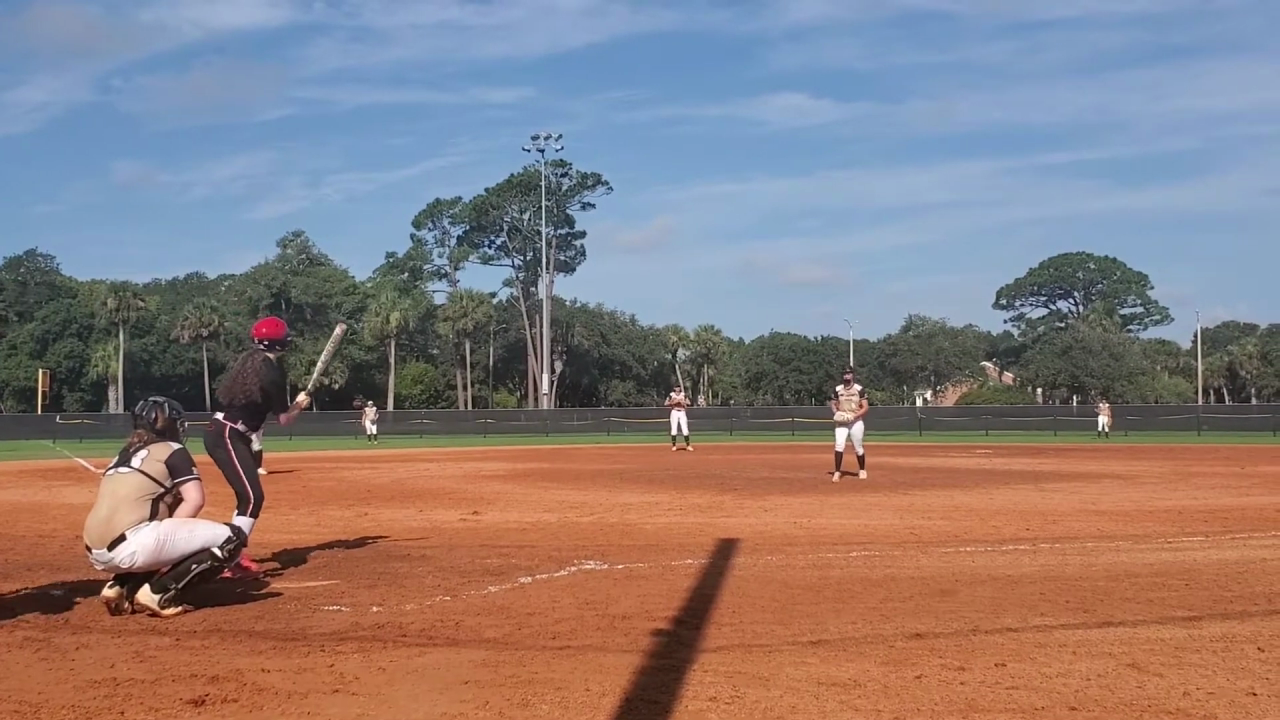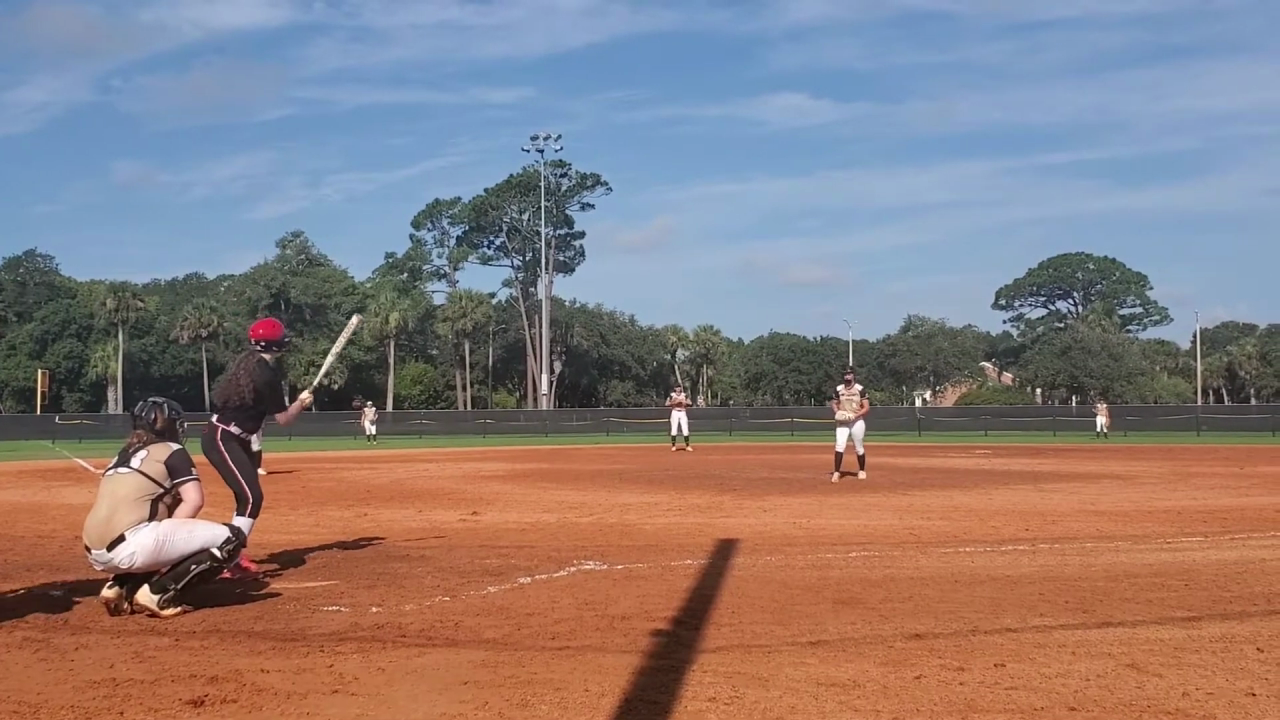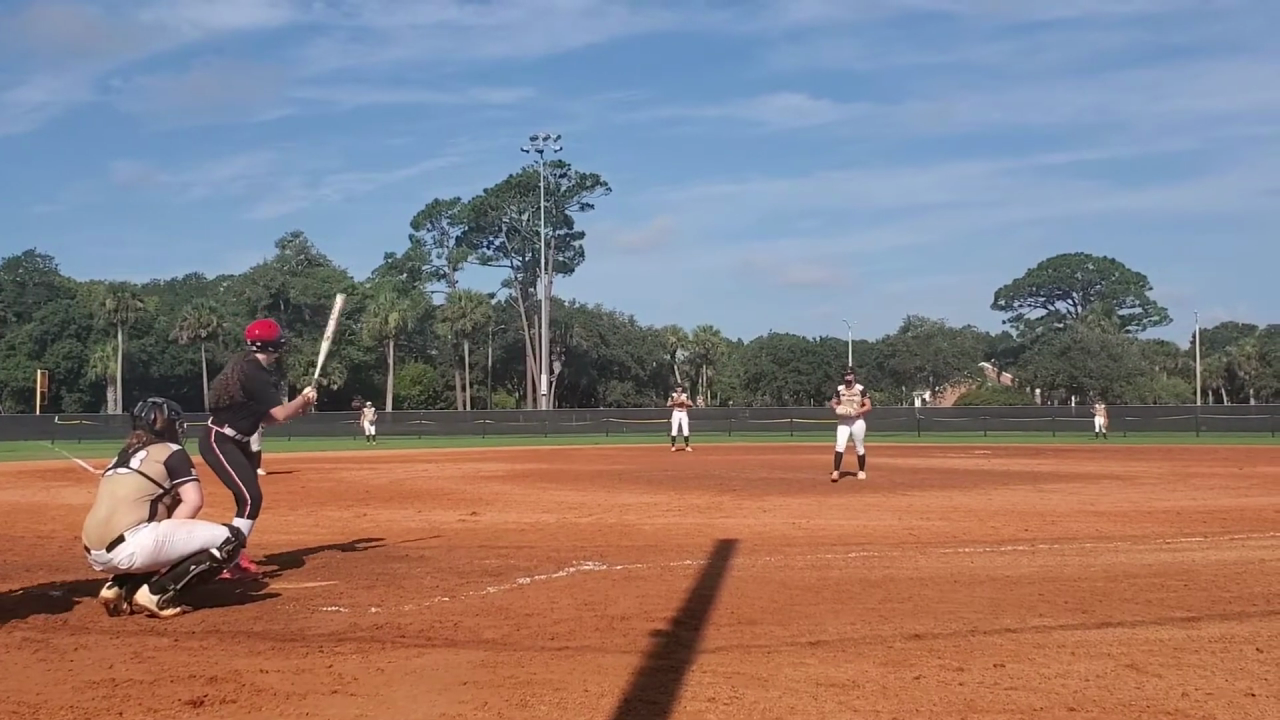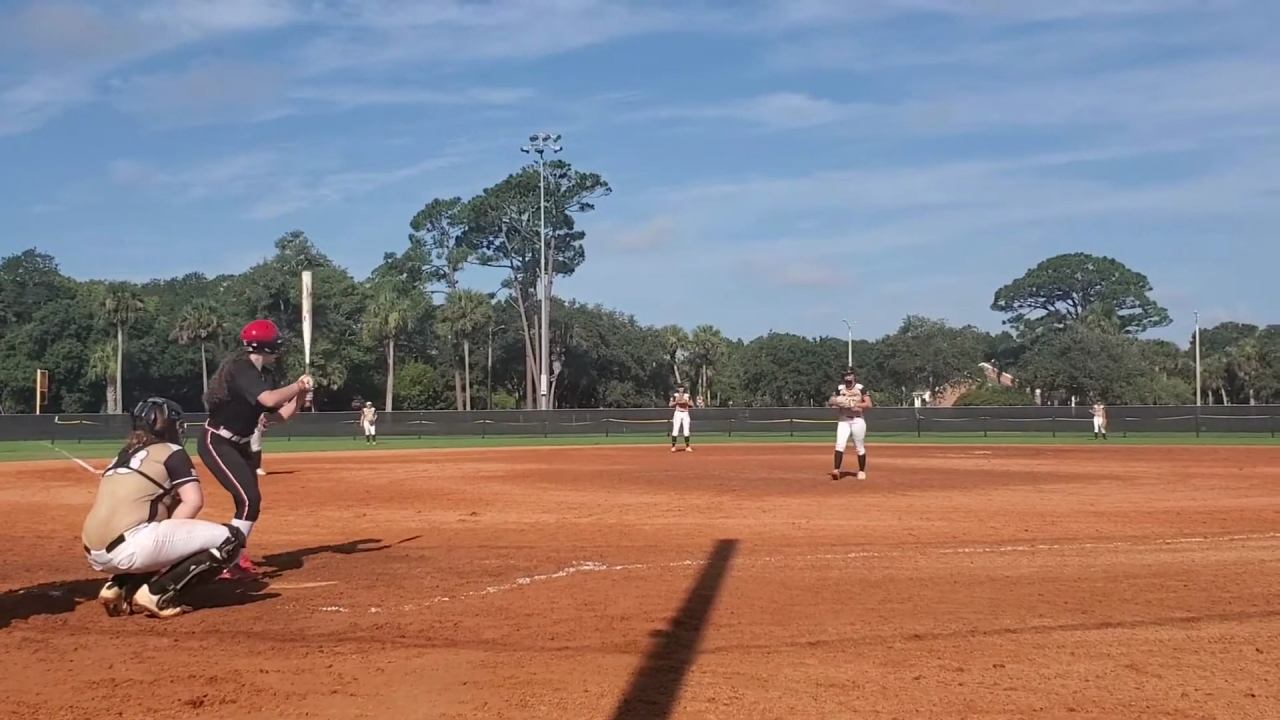
dt=0.1s
person 1, frame 1
left shoulder: (249, 363)
right shoulder: (273, 372)
right elbow: (283, 419)
left wrist: (294, 405)
right wrist: (299, 404)
left hip: (225, 434)
right hip: (226, 436)
left knee: (248, 496)
right knee: (253, 497)
right ankle: (230, 562)
person 1, frame 2
left shoulder: (251, 366)
right shoulder: (267, 374)
right elbow: (282, 419)
left wrist: (295, 405)
right wrist: (300, 403)
left hip: (237, 440)
right hip: (222, 439)
left knee: (248, 498)
right knee: (252, 497)
right ankle: (230, 562)
person 1, frame 3
left shoulder: (250, 367)
right shoulder: (255, 373)
left elbow: (265, 417)
right elbow: (280, 415)
left wrist: (300, 405)
right wrist: (303, 399)
left hip: (236, 442)
right hip: (218, 441)
left knee: (248, 499)
right knee: (251, 498)
right ankle: (230, 563)
person 1, frame 4
left shoulder: (263, 374)
right shoulder: (240, 368)
left elbow: (280, 416)
right elbow: (268, 400)
left wrist: (299, 396)
right wrist: (297, 386)
left hip: (239, 444)
right hip: (217, 443)
left knee: (248, 501)
right knee: (250, 499)
right ankle: (229, 564)
person 2, frame 1
left shoulder: (125, 453)
right shoulder: (172, 450)
right elbow: (195, 499)
right wrist: (168, 537)
left hip: (97, 552)
right hip: (129, 546)
right knee: (231, 538)
left ankle: (120, 587)
right ankle: (158, 593)
person 2, frame 2
left shoulder: (124, 454)
right shoulder: (171, 450)
right elbow: (194, 500)
right wrist: (168, 538)
left hip: (96, 553)
right hip: (129, 546)
right knee: (231, 538)
left ankle: (119, 588)
right ankle: (158, 594)
person 2, frame 3
left shoulder: (124, 455)
right shoulder: (171, 451)
right elbow: (193, 501)
right wrist: (167, 538)
right hip: (128, 547)
right knee: (230, 538)
left ankle: (118, 589)
right ankle: (157, 594)
person 2, frame 4
left shoulder: (124, 455)
right shoulder: (171, 451)
right elbow: (193, 501)
right wrist: (168, 538)
left hip: (96, 553)
right hip: (128, 546)
right knee: (230, 538)
left ankle: (117, 588)
right ankle: (157, 594)
